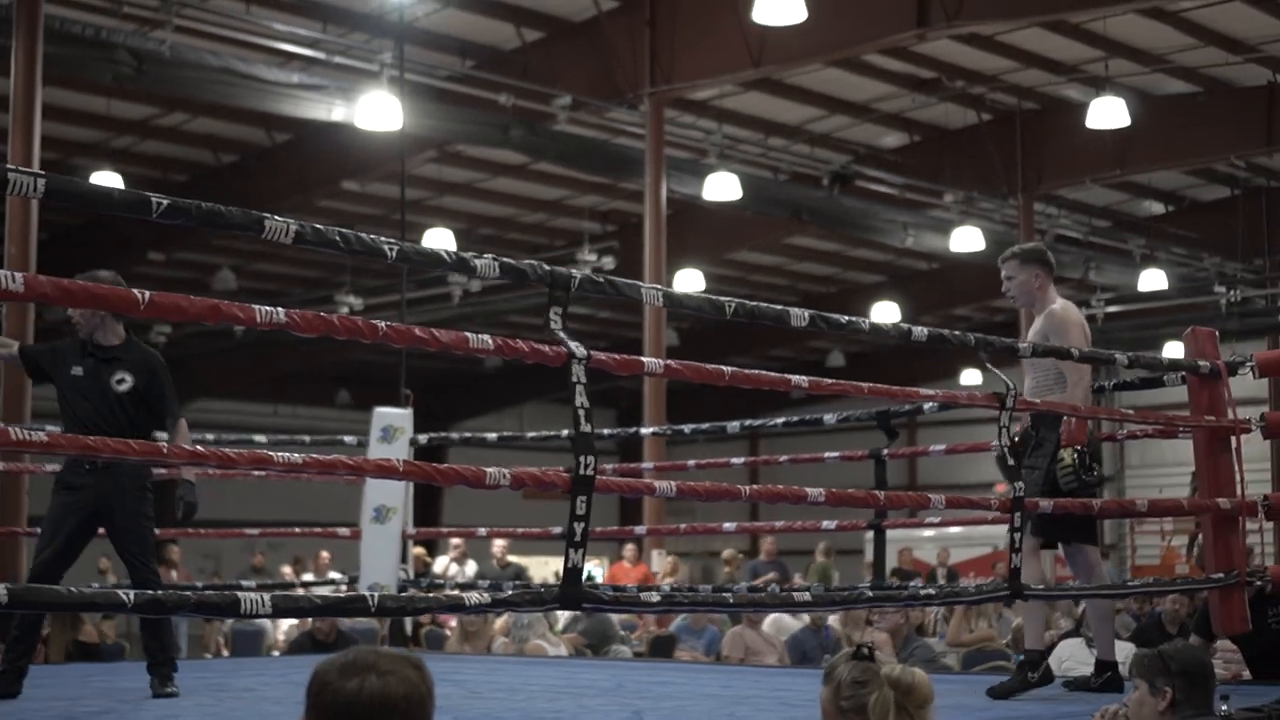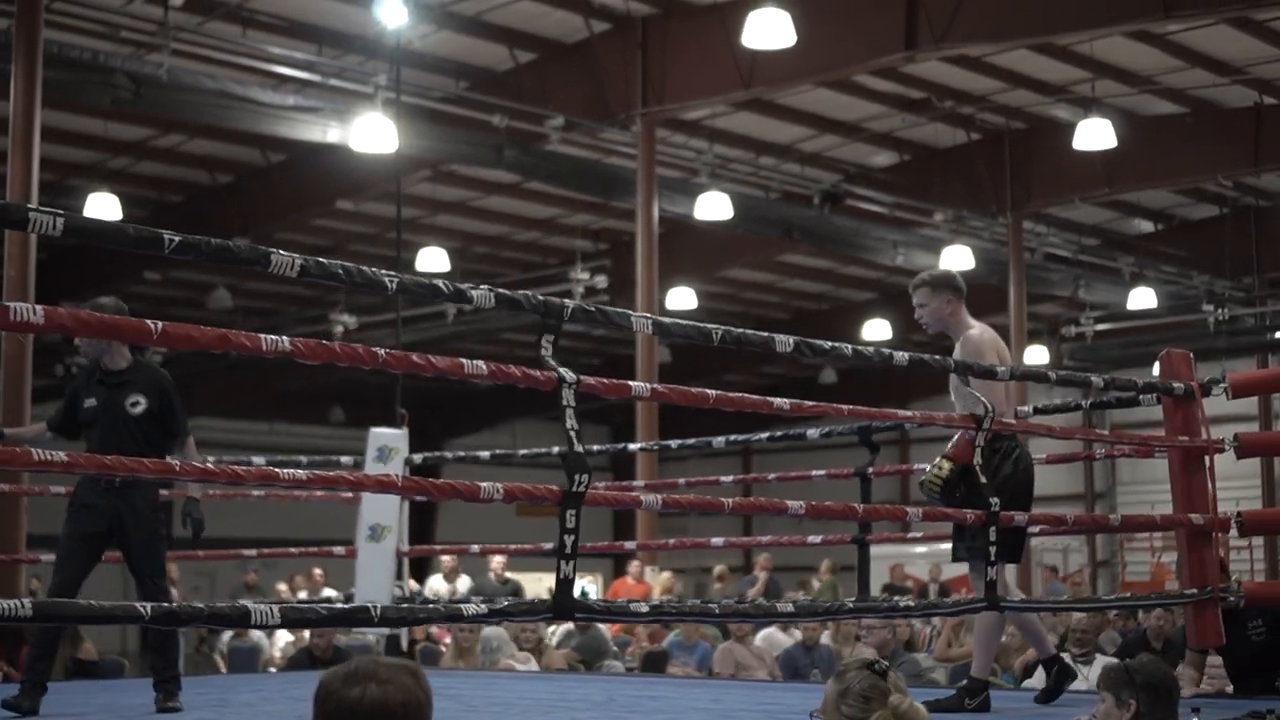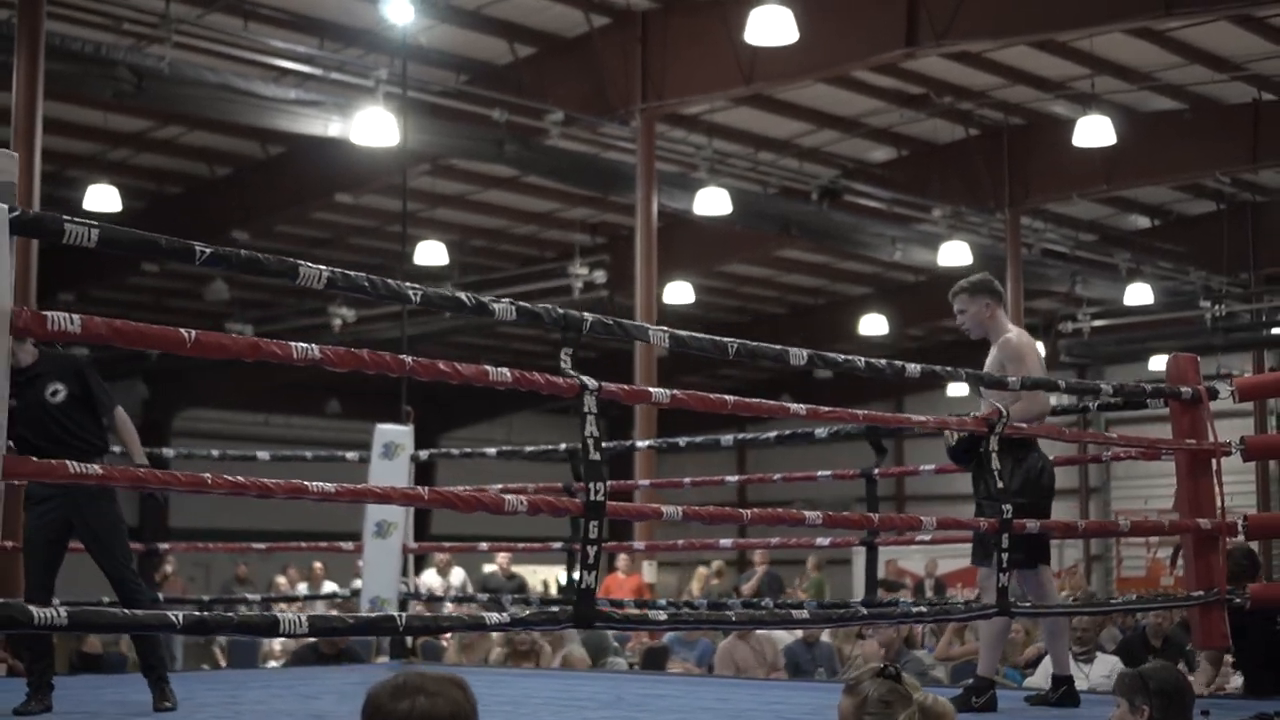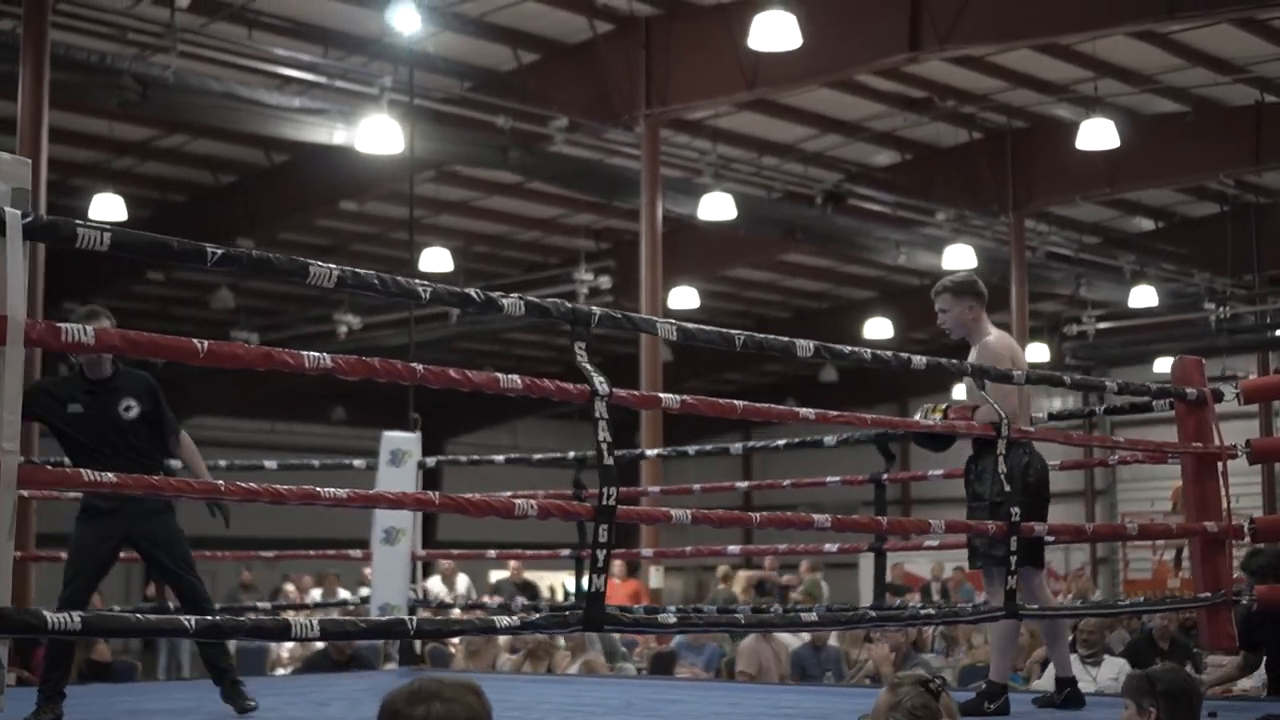
dt=0.7s
person 1, frame 1
left shoulder: (1060, 315)
right shoulder: (1044, 321)
left elbow: (1078, 388)
left wrist: (1070, 446)
right wrist: (1020, 440)
left hip: (1061, 445)
right hip: (1050, 444)
left knee: (1028, 546)
right knee: (1083, 558)
left ankle: (1033, 662)
right ankle: (1107, 669)
person 1, frame 2
left shoulder: (975, 340)
right shoulder: (968, 344)
left elbow: (993, 411)
left wrist: (951, 460)
right wrist: (956, 462)
left hip: (996, 464)
right hip: (987, 465)
left knee: (985, 576)
right knee: (990, 578)
left ankle: (976, 689)
right ankle: (1053, 661)
person 1, frame 3
left shoulder: (1013, 343)
right shoulder: (1004, 348)
left elbow: (1037, 405)
right wrist: (976, 430)
left hip: (1015, 468)
right hip: (1012, 468)
left knee: (992, 576)
right knee: (1036, 577)
left ankle: (982, 687)
right ankle: (1063, 682)
person 1, frame 4
left shoulder: (990, 346)
right shoulder: (997, 346)
left elbow: (1006, 411)
left wrist: (952, 417)
right wrist: (955, 413)
left hip: (1004, 467)
right hip: (1016, 466)
left knee: (998, 579)
right knee: (1030, 578)
right ankle: (1066, 683)
person 2, frame 1
left shoulder: (144, 361)
right shoulder: (65, 355)
left elbow: (175, 424)
left wrist: (187, 478)
left hip: (126, 480)
right hip: (76, 477)
left knee: (145, 578)
right knee: (41, 574)
left ankle: (162, 672)
person 2, frame 2
left shoulder: (155, 381)
right shoulder: (84, 384)
left elbow: (184, 442)
right elbow: (53, 429)
left wrist: (192, 497)
left hip: (139, 497)
right hip: (91, 496)
left knee: (154, 595)
right knee: (60, 592)
person 2, frame 3
left shoulder: (67, 366)
right shoulder: (5, 387)
left elbow: (114, 413)
left wrist: (142, 464)
left hip: (91, 487)
right hip: (43, 494)
left knee: (127, 582)
right knee: (35, 593)
left ankle: (159, 681)
right ankle: (39, 689)
person 2, frame 4
left shoulder: (140, 385)
right shoulder: (56, 392)
left elbow: (176, 438)
left wrist: (209, 486)
left hip: (150, 503)
right hip: (99, 509)
left knee: (192, 592)
right knee: (71, 602)
left ankle: (230, 683)
